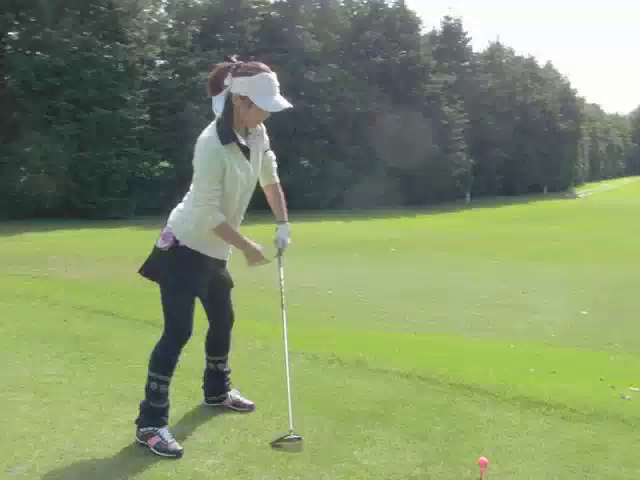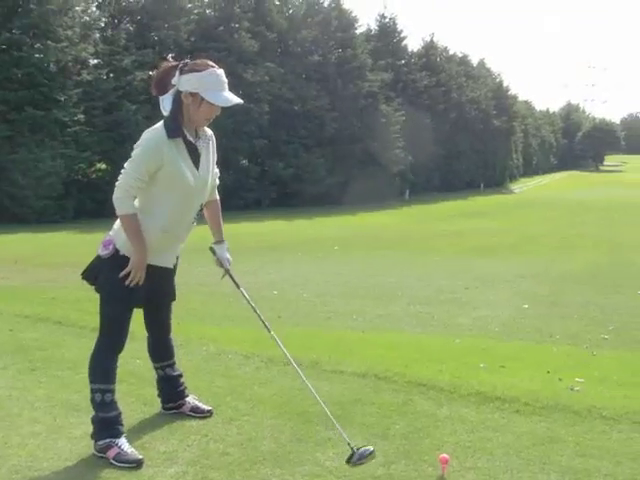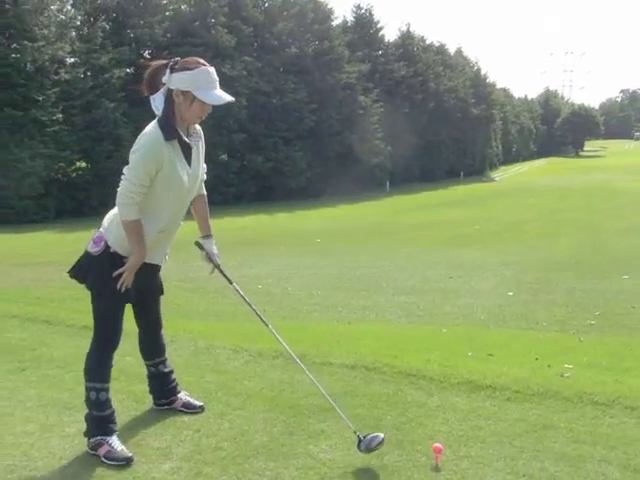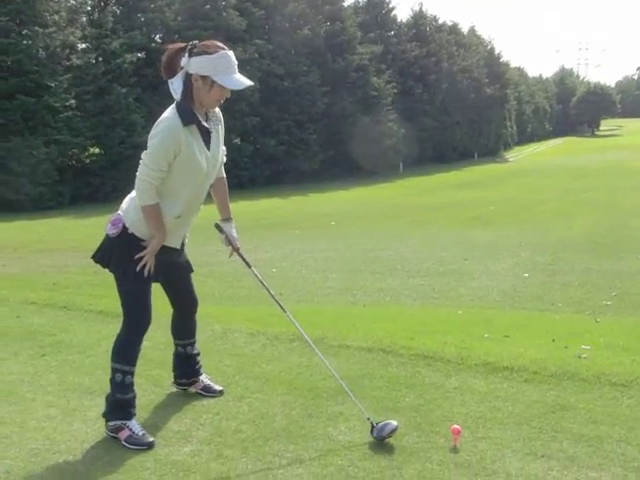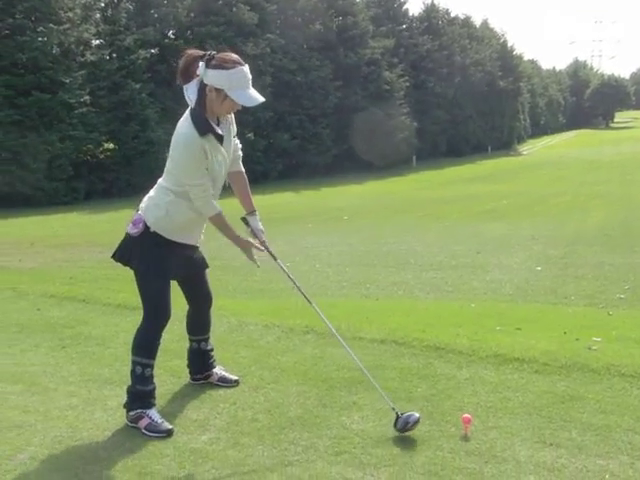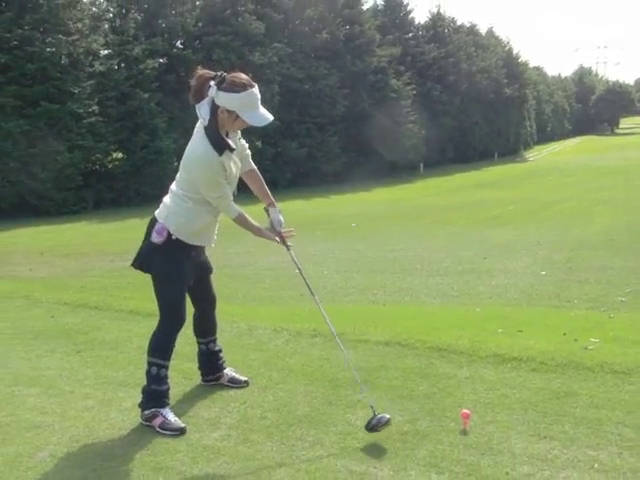
dt=0.4s
person 1, frame 1
left shoulder: (257, 135)
right shoulder: (213, 144)
left elbow: (269, 178)
right elbow: (208, 214)
left wrist: (282, 224)
right wrist: (247, 247)
left hip: (214, 249)
right hip: (185, 246)
left knee: (222, 320)
right knee: (178, 330)
left ankle: (217, 390)
right ankle: (151, 422)
person 1, frame 2
left shoulder: (207, 140)
right shoulder: (157, 140)
left elbow: (210, 195)
right elbow: (123, 197)
left wrist: (220, 243)
right wrist: (140, 253)
left hip: (164, 258)
right hip: (127, 256)
left knee: (161, 330)
right knee: (112, 339)
left ankle: (173, 397)
right ankle: (106, 433)
person 1, frame 3
left shoulder: (196, 136)
right shoulder: (154, 142)
left elbow: (197, 190)
right elbow: (127, 202)
left wrist: (207, 240)
right wrist: (136, 256)
left hip: (149, 253)
right hip: (116, 252)
left knee: (151, 326)
right knee: (106, 337)
left ankle: (165, 392)
right ankle: (99, 431)
person 1, frame 4
left shoulder: (214, 118)
right shoulder: (171, 127)
left elbow: (217, 172)
right elbow: (145, 187)
left wrist: (227, 222)
right wrist: (157, 240)
left hip: (170, 236)
right hip: (136, 235)
left knee: (187, 305)
right knee: (138, 320)
left ankle: (188, 375)
right ankle: (118, 415)
person 1, frame 5
left shoulder: (223, 120)
right shoulder: (190, 138)
left elbow: (235, 168)
right elbow: (205, 203)
left wrist: (253, 216)
right wrist: (239, 241)
left hip: (184, 234)
right hip: (155, 233)
left knee: (201, 301)
right knee: (157, 314)
left ankle: (202, 368)
right ankle: (139, 405)
person 1, frame 6
left shoulder: (225, 127)
right shoulder: (206, 156)
left elbow: (247, 166)
right elbow: (226, 207)
left wrist: (273, 208)
right wrist: (265, 233)
left hip: (190, 237)
right hip: (171, 238)
left knee: (206, 303)
right knee: (172, 317)
left ankle: (212, 369)
right ankle: (153, 405)
